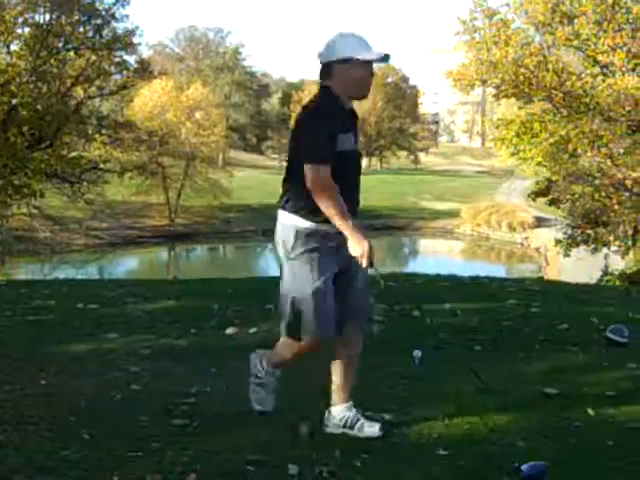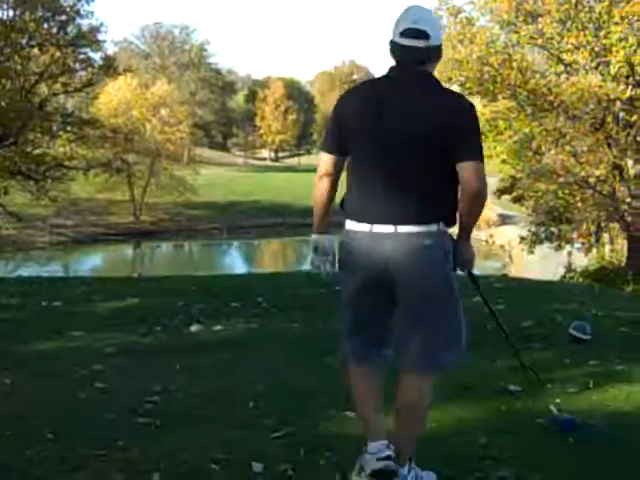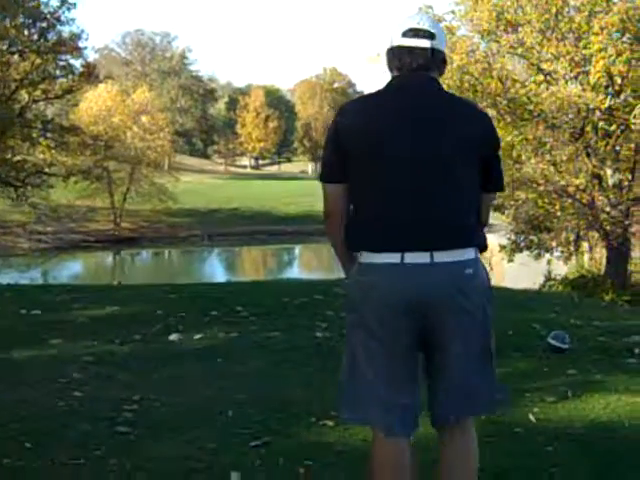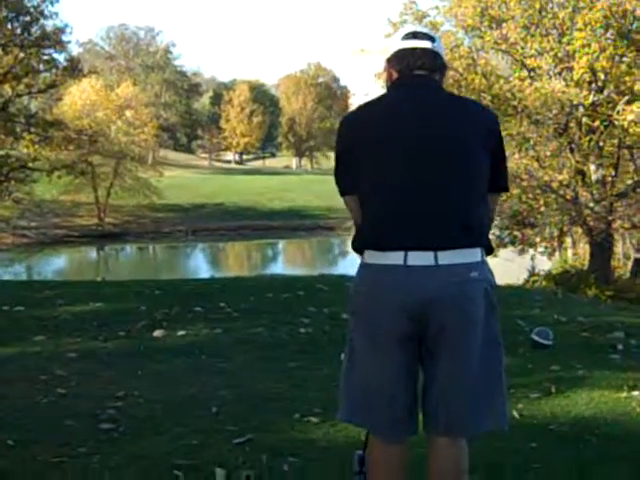
dt=0.7s
person 1, frame 1
left shoulder: (346, 116)
right shoulder: (318, 115)
right elbow: (318, 182)
left wrist: (352, 232)
right wrist: (354, 235)
left hip: (337, 233)
right hip: (305, 232)
left knee: (352, 321)
right knee: (314, 330)
left ankle: (341, 409)
right ankle: (268, 364)
person 1, frame 2
left shoulder: (355, 99)
right shoulder: (455, 107)
left elbow: (326, 174)
right elbow: (474, 185)
left wrist: (319, 231)
right wrist: (464, 238)
left hip: (361, 240)
right hip: (425, 243)
left knee: (362, 352)
right knee: (420, 364)
person 1, frame 3
left shoulder: (352, 117)
right shoulder: (475, 120)
left elbow: (334, 211)
right elbow: (483, 211)
left wrist: (353, 270)
left hip: (381, 277)
right hip: (457, 274)
left knee: (389, 422)
right knee: (457, 418)
person 1, frame 4
left shoulder: (357, 124)
right shoulder: (480, 119)
left elbow: (359, 213)
right elbow: (488, 209)
left hip: (384, 277)
right hip: (461, 276)
left knee: (386, 426)
right knee: (450, 427)
